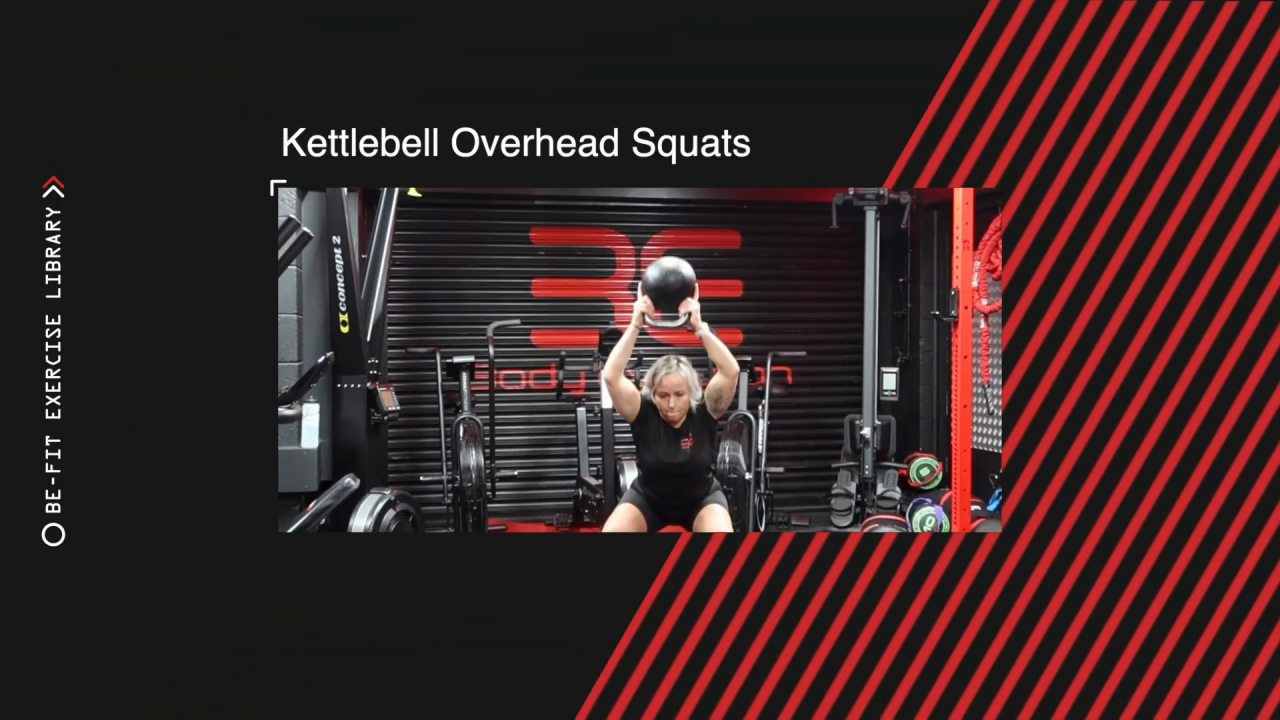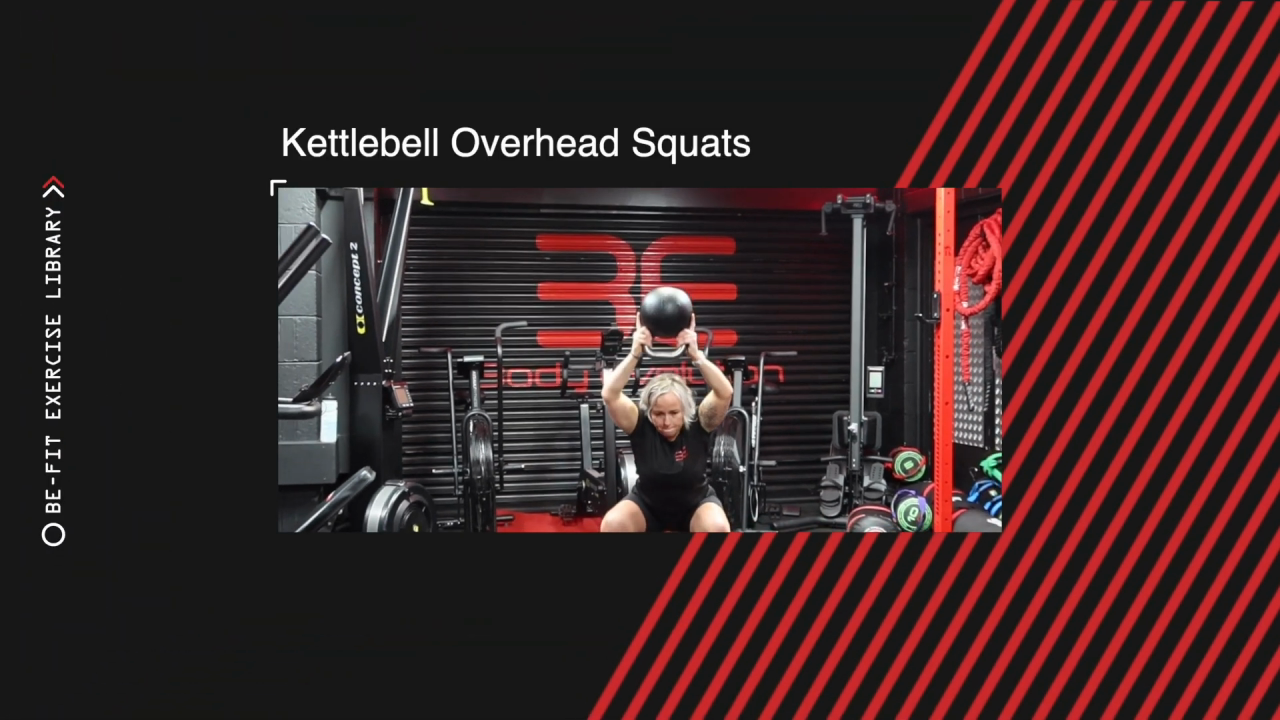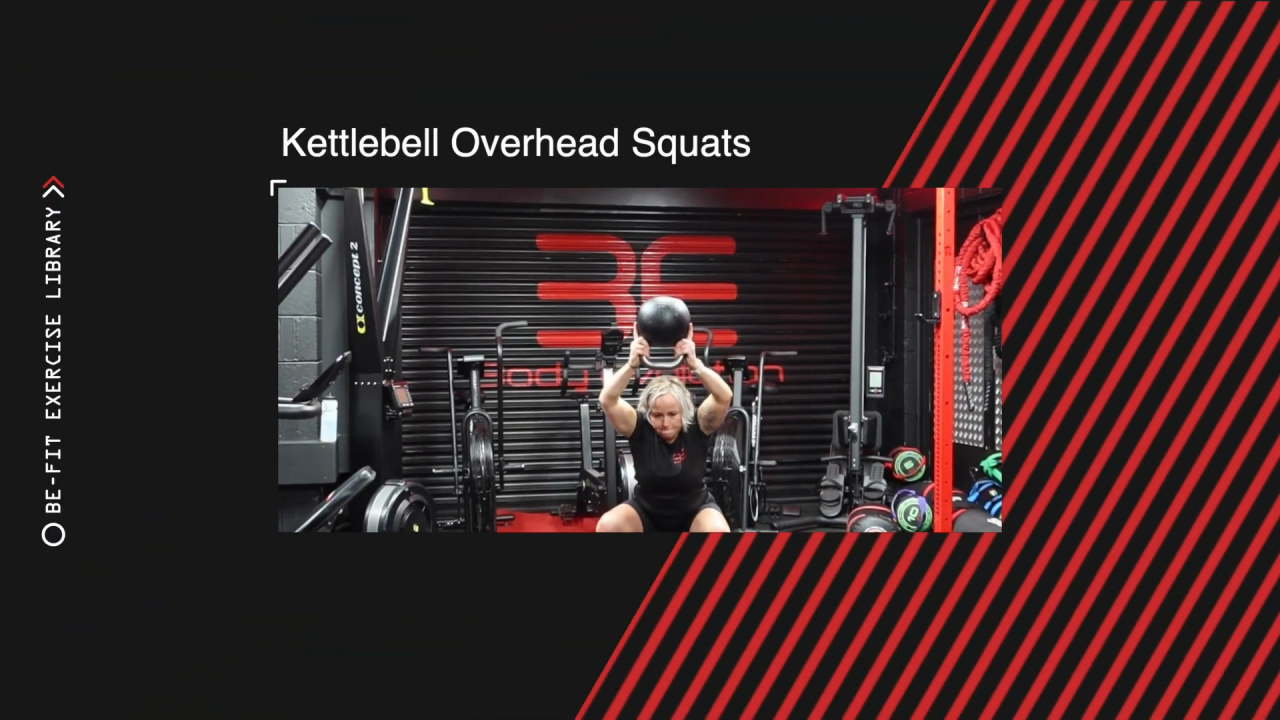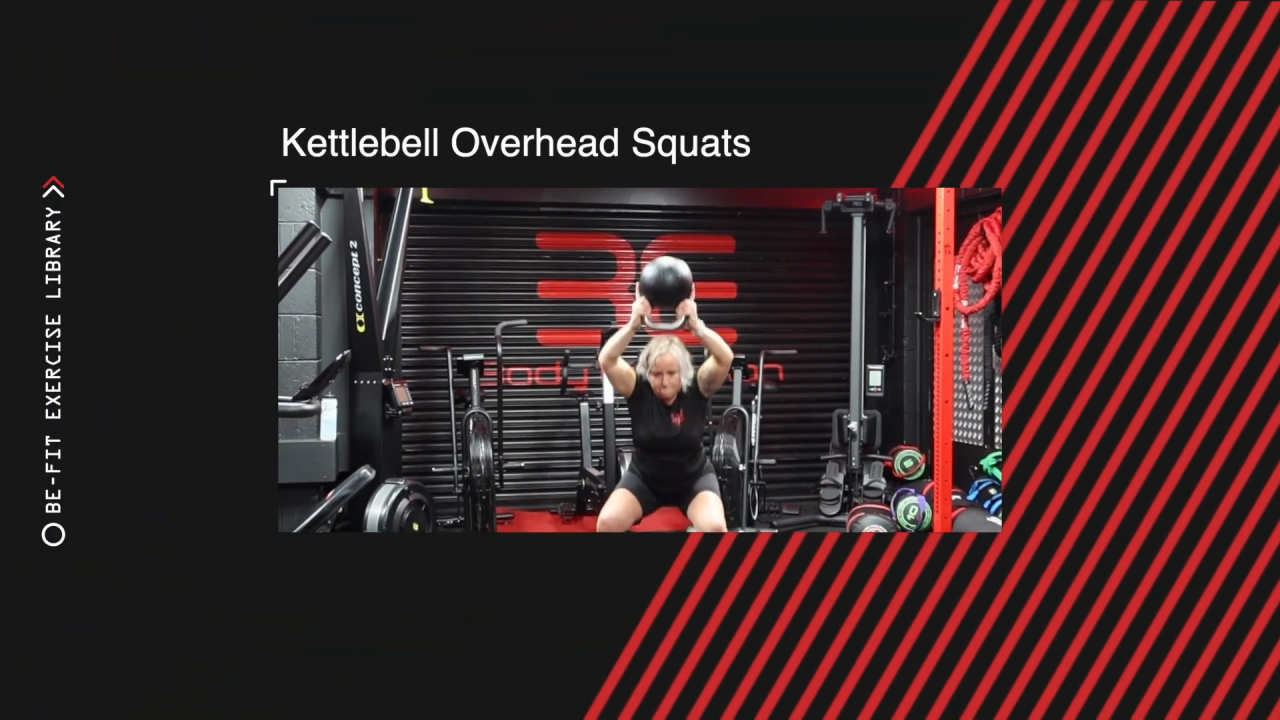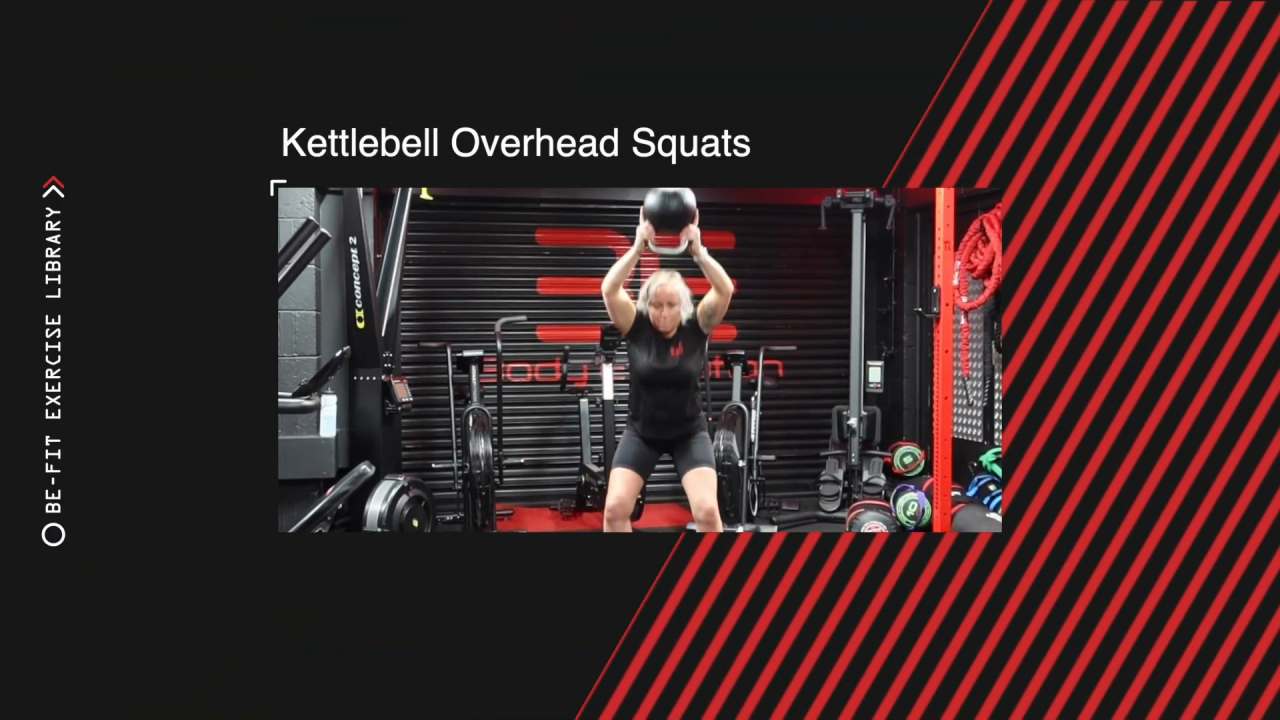
dt=0.3s
person 1, frame 1
left shoulder: (705, 411)
right shoulder: (642, 412)
left elbow: (730, 371)
right elbow: (611, 376)
left wrist: (699, 327)
right wrist: (636, 324)
left hip: (700, 499)
right hip: (649, 499)
right knee: (612, 533)
person 1, frame 2
left shoulder: (699, 424)
right shoulder: (640, 425)
left elbow: (725, 393)
right elbow: (610, 394)
left wrist: (696, 355)
right wrist: (635, 354)
left hip: (695, 504)
right hip: (649, 505)
left knee: (717, 528)
right knee: (612, 524)
person 1, frame 3
left shoulder: (697, 427)
right shoulder: (639, 428)
left elbow: (725, 397)
right elbow: (607, 400)
left hip: (694, 511)
right hip: (648, 511)
left knee: (718, 532)
right knee: (608, 526)
person 1, frame 4
left shoulder: (696, 389)
right shoulder: (637, 389)
left elbow: (724, 358)
right elbow: (607, 360)
left wrist: (695, 325)
right wrist: (633, 323)
left hip: (692, 478)
right hip: (645, 478)
left knee: (714, 527)
right knee: (608, 521)
person 1, frame 5
left shoulder: (696, 327)
right shoulder: (636, 327)
left elbow: (726, 290)
right elbow: (609, 289)
left wrist: (697, 250)
right wrist: (638, 247)
left hip: (689, 434)
right hip: (641, 433)
left knee: (707, 511)
right knee: (615, 508)
